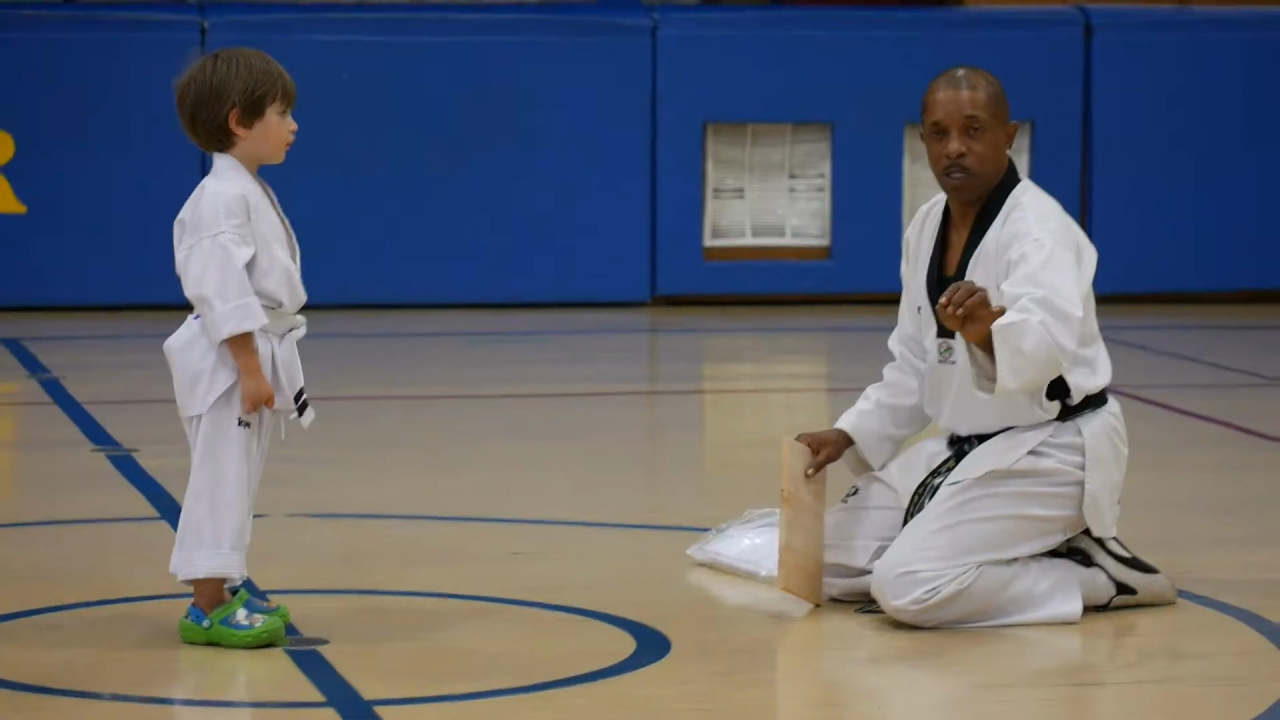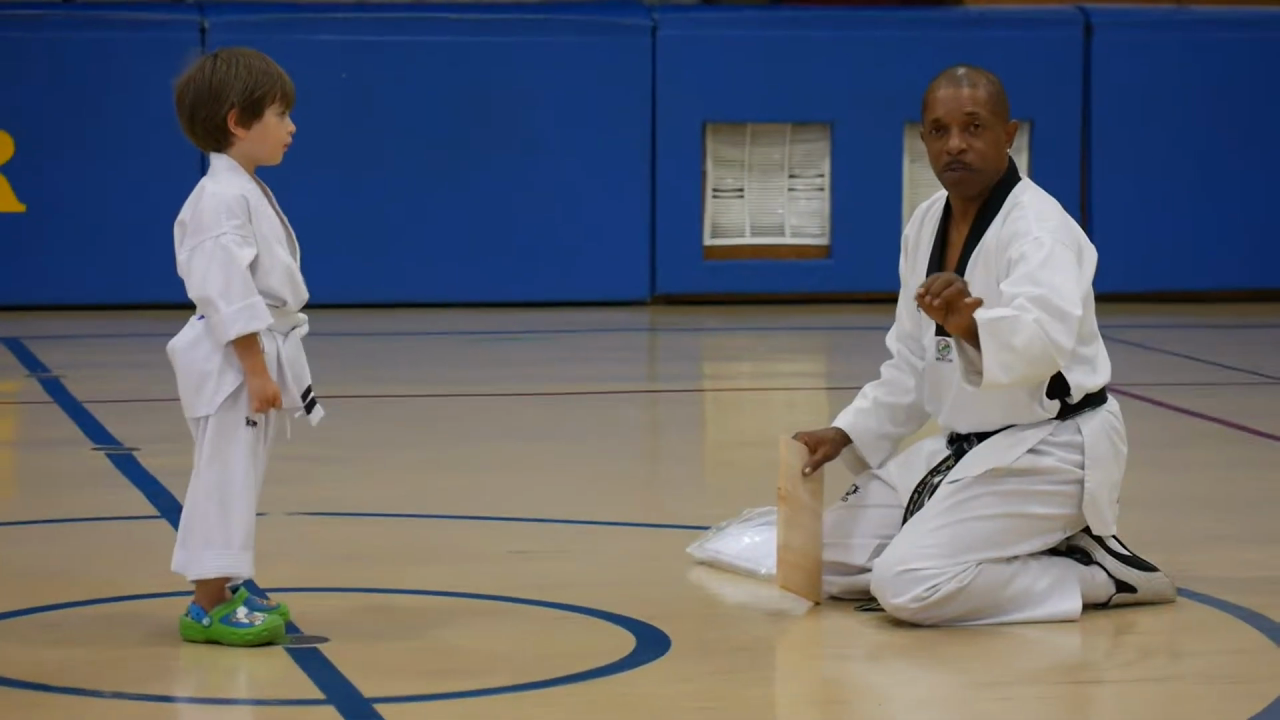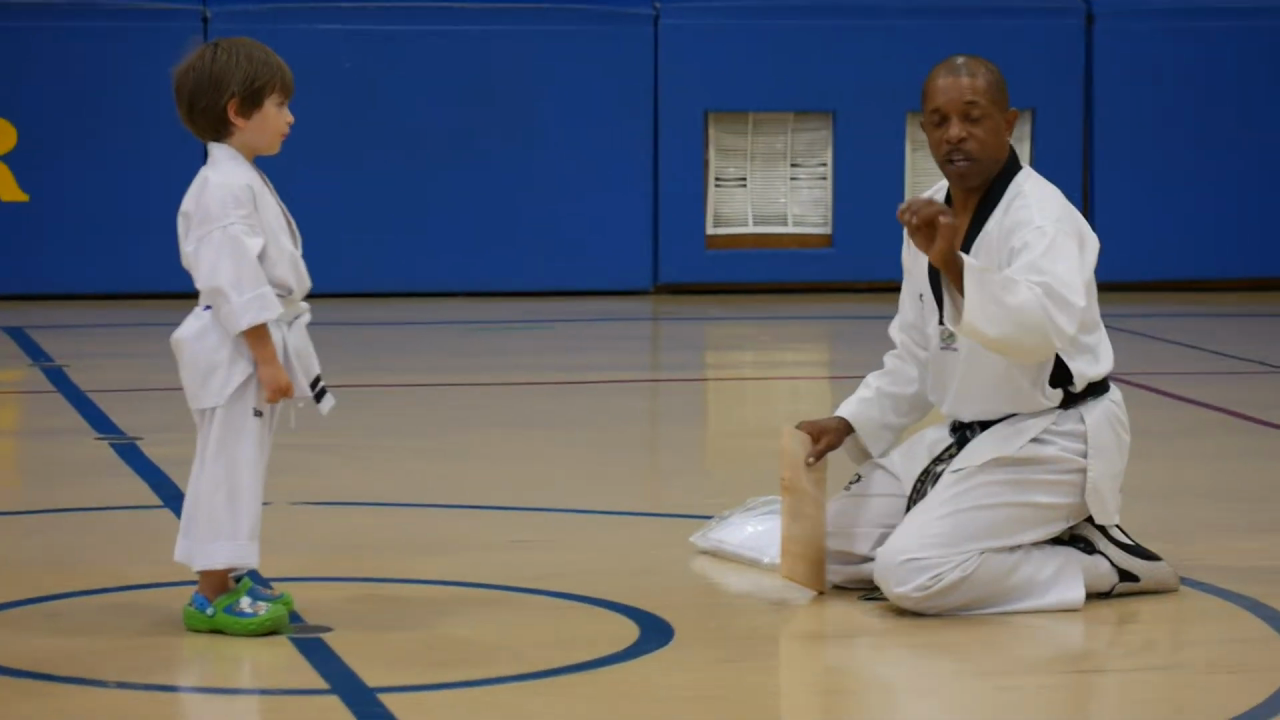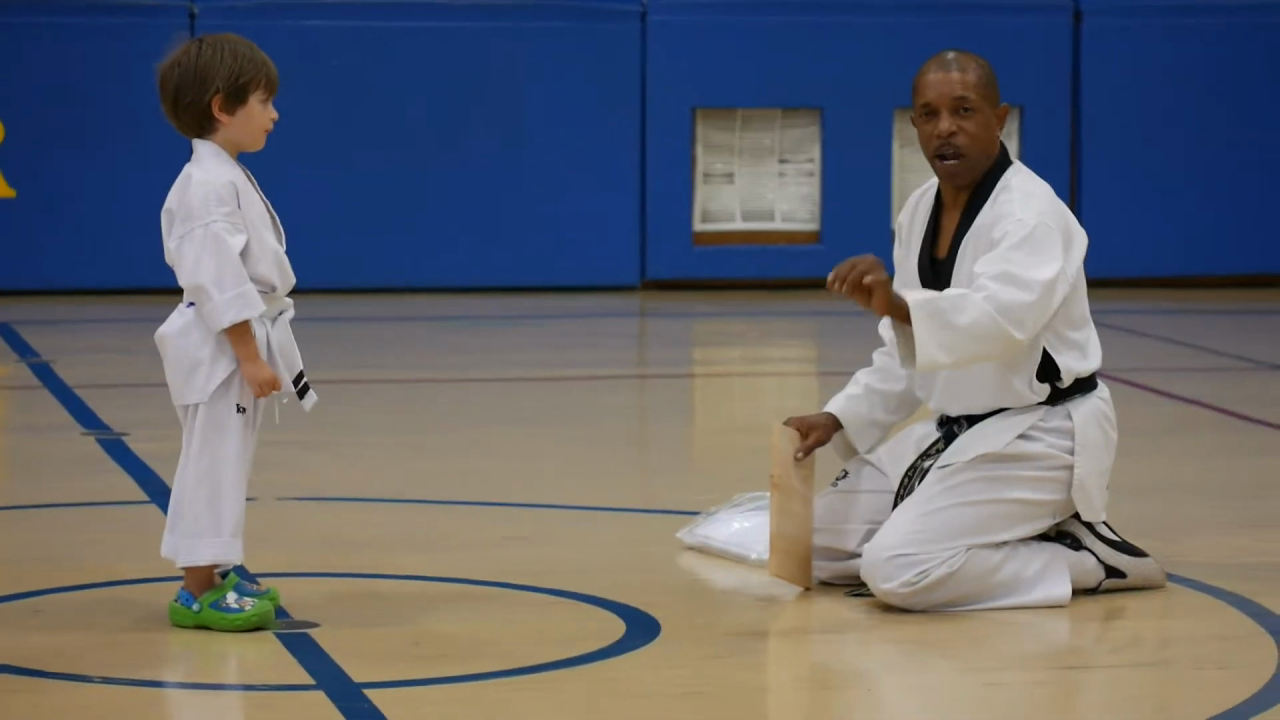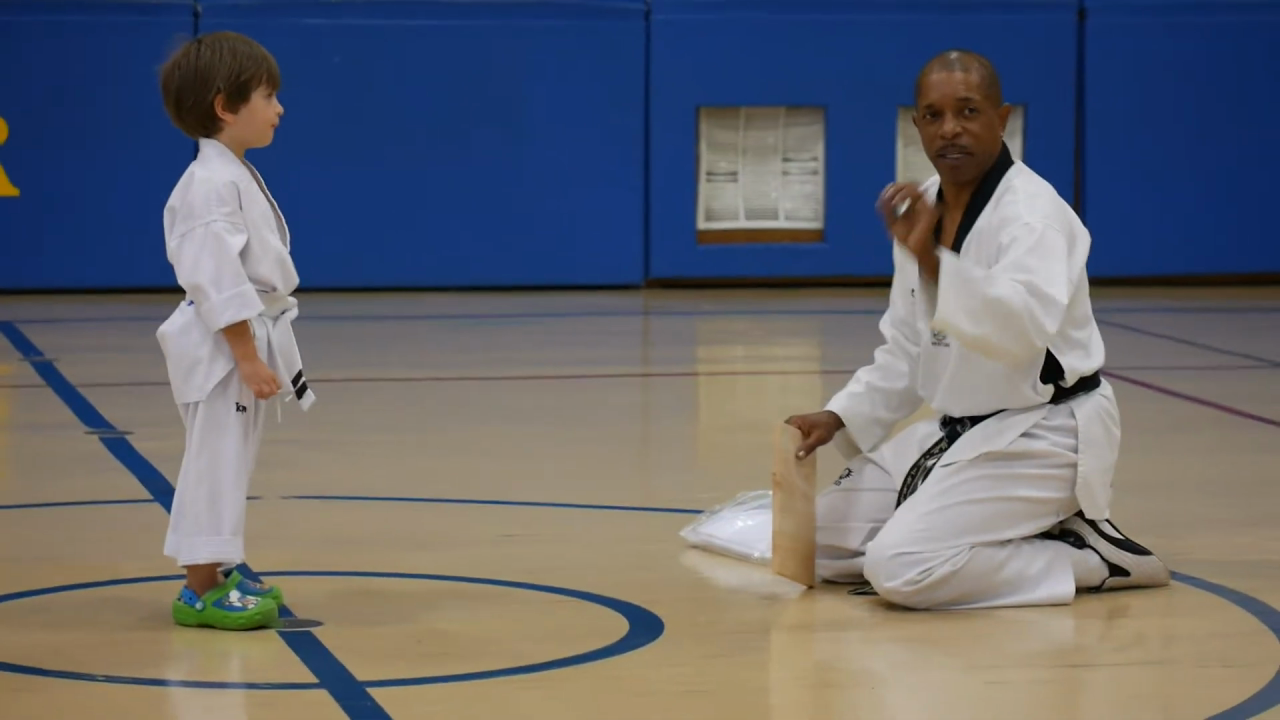
dt=0.3s
person 1, frame 1
left shoulder: (251, 192)
right shoulder: (223, 196)
right elbow: (223, 292)
right wrist: (250, 369)
left hip: (254, 358)
right hip: (229, 360)
left knee: (237, 478)
right knee: (220, 478)
left ankle: (225, 590)
right ankle: (208, 607)
person 1, frame 2
left shoulder: (247, 192)
right shoulder: (222, 197)
right elbow: (226, 294)
right wrist: (257, 370)
left hip: (256, 359)
right hip: (232, 361)
left knee: (239, 476)
right knee: (225, 476)
left ankle: (226, 587)
right ankle: (208, 605)
person 1, frame 3
left shoulder: (243, 180)
right shoulder: (225, 186)
right elbow: (234, 283)
left wrist: (272, 355)
right wrist: (266, 359)
left hip: (254, 349)
right hip: (237, 350)
left knee: (240, 466)
right knee: (228, 465)
left ankle: (230, 579)
right ankle: (211, 595)
person 1, frame 4
left shoulder: (227, 178)
right shoulder: (209, 184)
right elbow: (218, 281)
left wrist: (256, 353)
right wrist: (250, 356)
left hip: (241, 346)
right hip: (221, 346)
left knee: (227, 463)
right knee: (213, 463)
left ankle: (216, 574)
right ankle: (198, 592)
person 1, frame 5
left shoulder: (236, 175)
right shoulder: (212, 183)
right elbow: (216, 281)
right wrist: (248, 357)
left hip: (246, 344)
right hip: (223, 347)
left knee: (230, 461)
right knee: (214, 462)
left ankle: (221, 573)
right ankle: (200, 590)
person 2, frame 1
left shoulder: (1039, 229)
right shoulder: (927, 225)
left elbow: (1044, 343)
right elbow: (913, 366)
left wrist: (987, 330)
right wrist: (849, 434)
left hip: (1049, 450)
right hip: (963, 447)
left knee: (908, 591)
right knee: (832, 565)
left ankle: (1097, 575)
right ankle: (1036, 554)
person 2, frame 2
left shoulder: (1040, 228)
right shoulder: (926, 223)
left elbow: (1041, 339)
right elbow: (911, 363)
left wrist: (971, 324)
right wrist: (847, 433)
left hip: (1049, 449)
right hip: (963, 445)
left knee: (906, 586)
right knee: (832, 559)
left ankle: (1095, 572)
right ankle: (1043, 552)
person 2, frame 3
left shoulder: (1042, 215)
right shoulder: (934, 212)
left elbow: (1044, 325)
right elbow: (916, 353)
left wrist: (954, 267)
right wrist: (850, 422)
left hip: (1051, 439)
right hip: (967, 434)
left knee: (909, 577)
right knee: (838, 551)
left ankle: (1099, 562)
right ankle: (1043, 543)
person 2, frame 4
left shoulder: (1030, 212)
right shoulder: (920, 208)
left elbow: (1000, 320)
right elbow: (906, 350)
left wrist: (896, 305)
right wrist: (839, 419)
left hip: (1040, 436)
right hip: (957, 430)
left knee: (896, 571)
right knee: (825, 544)
left ankle: (1087, 558)
right ankle: (1033, 539)
person 2, frame 5
left shoulder: (1014, 204)
right shoulder: (926, 207)
left elbow: (1022, 327)
right elbow: (910, 347)
left wrist: (929, 259)
right wrist: (842, 418)
left hip: (1049, 433)
right hip: (967, 429)
left knee: (914, 575)
right knee: (831, 547)
left ankle: (1097, 554)
right ankle: (1058, 537)
